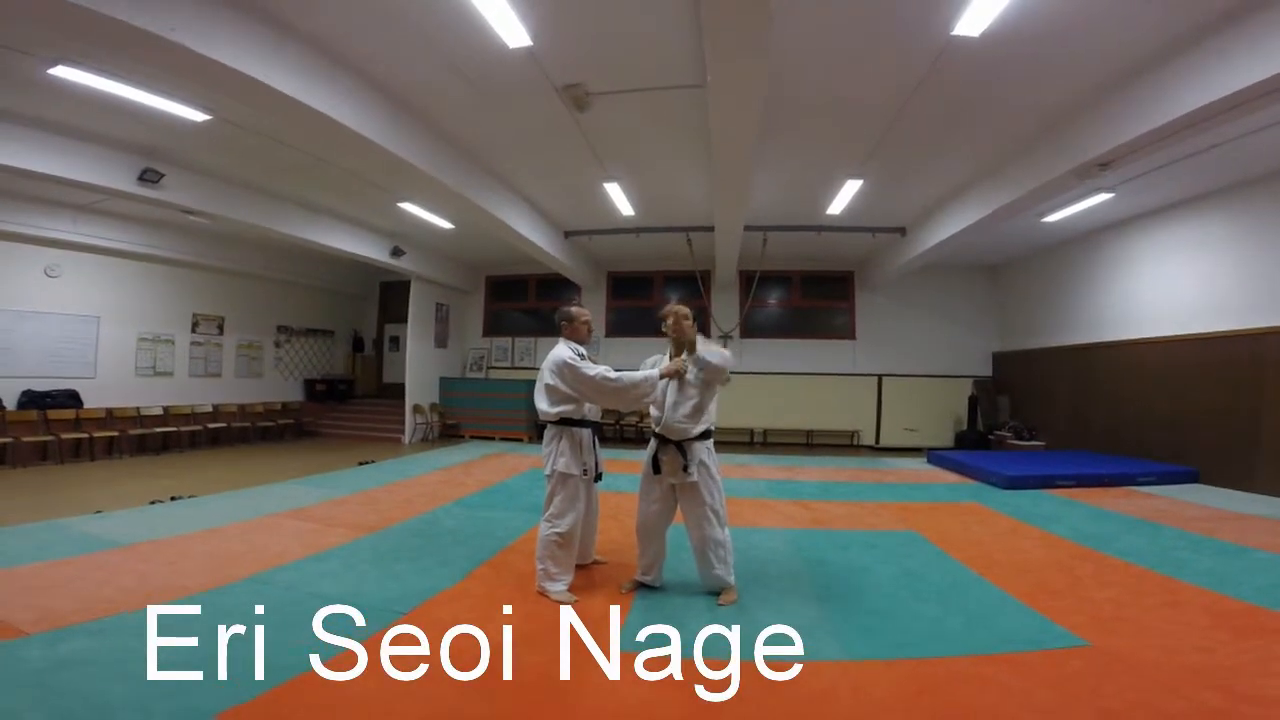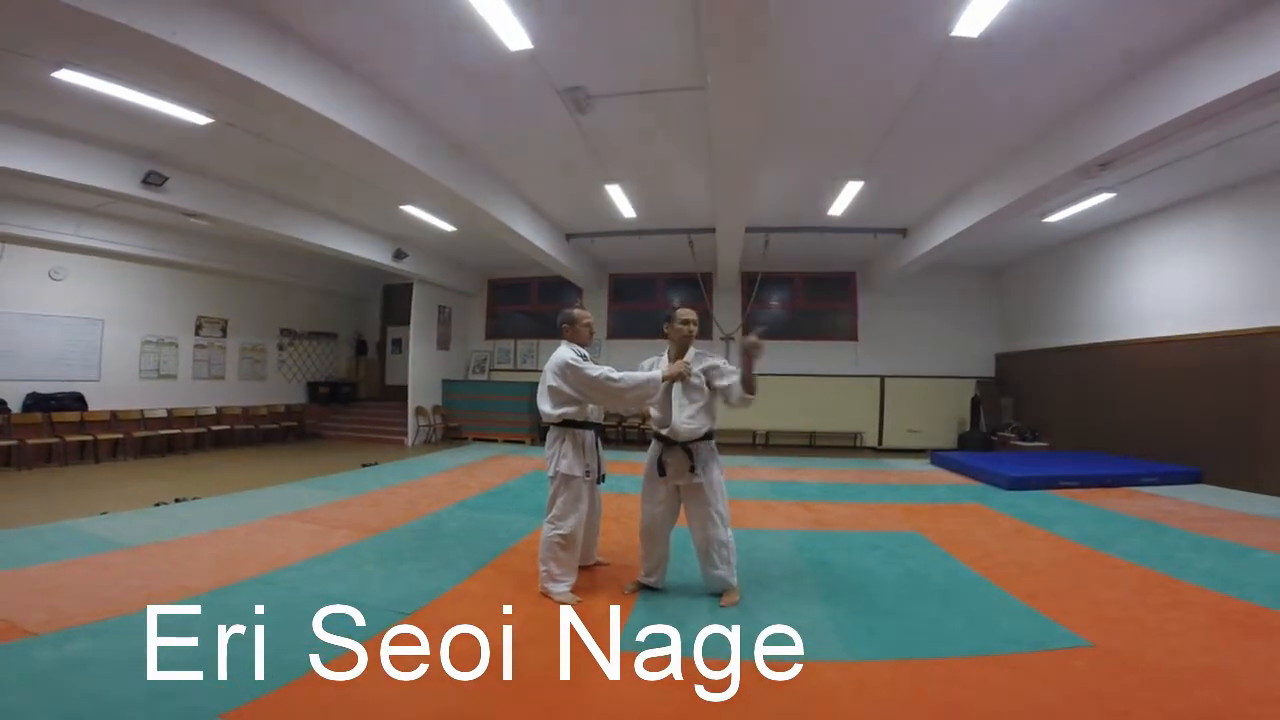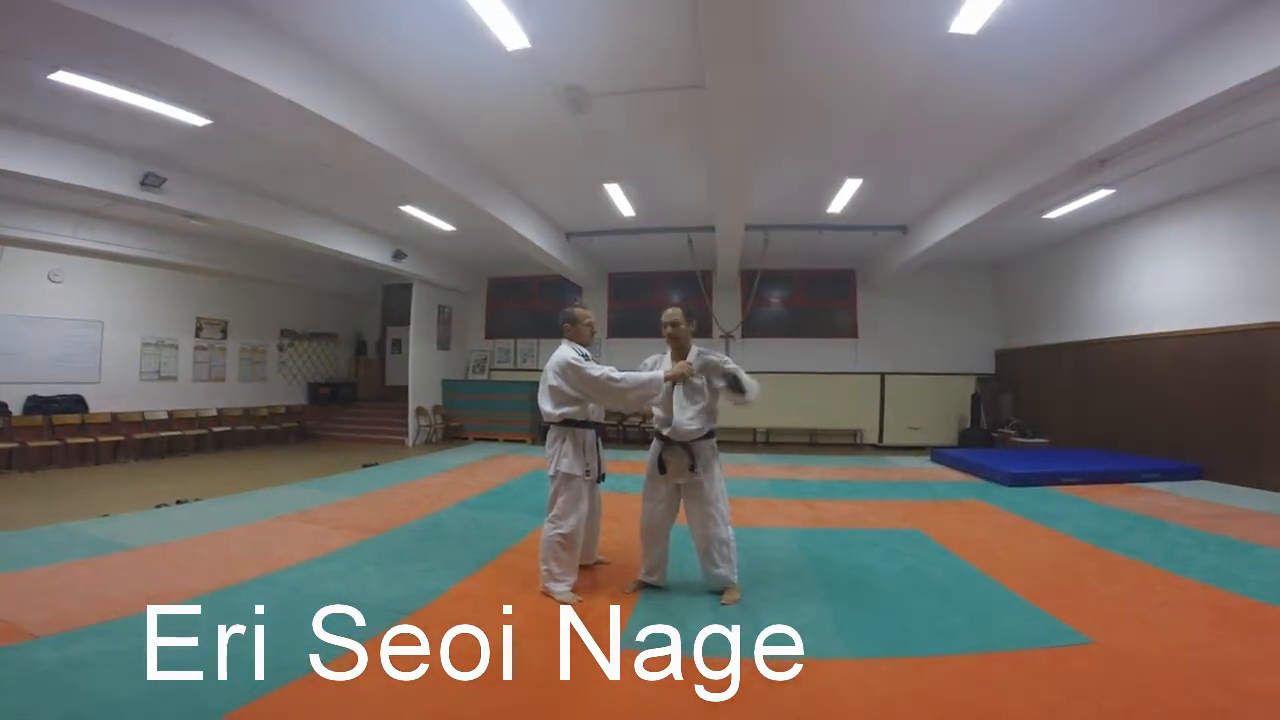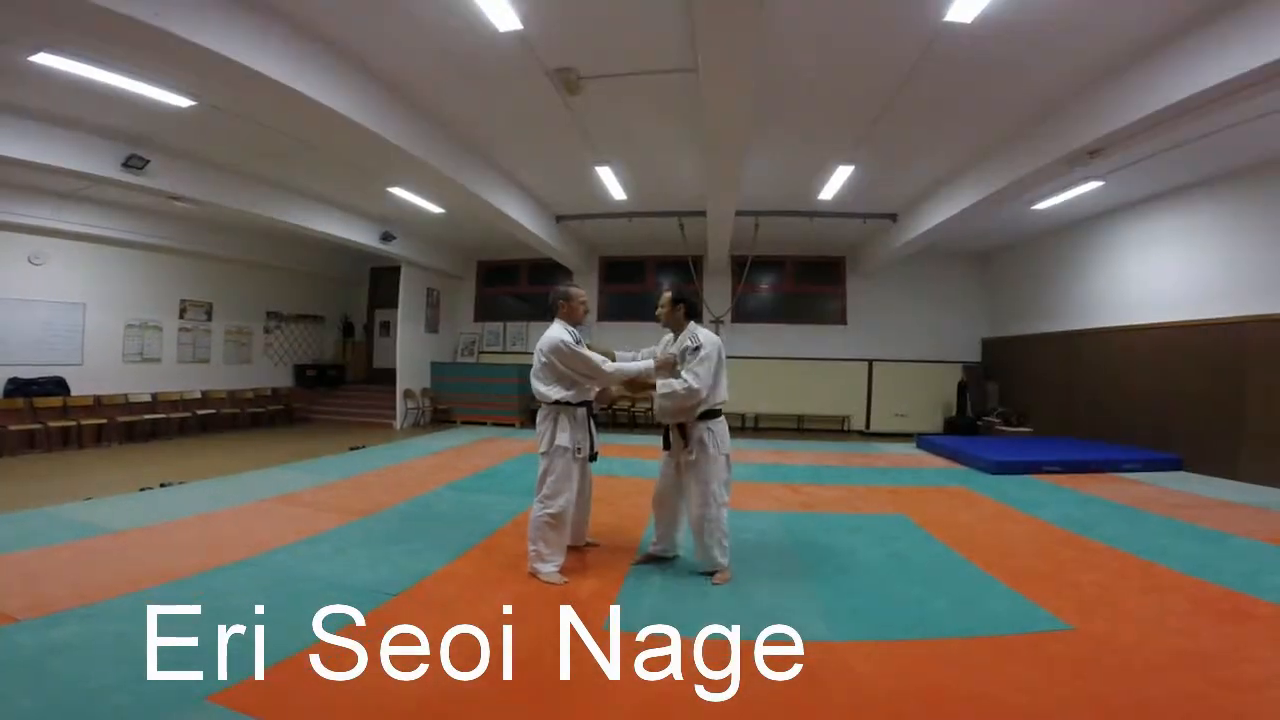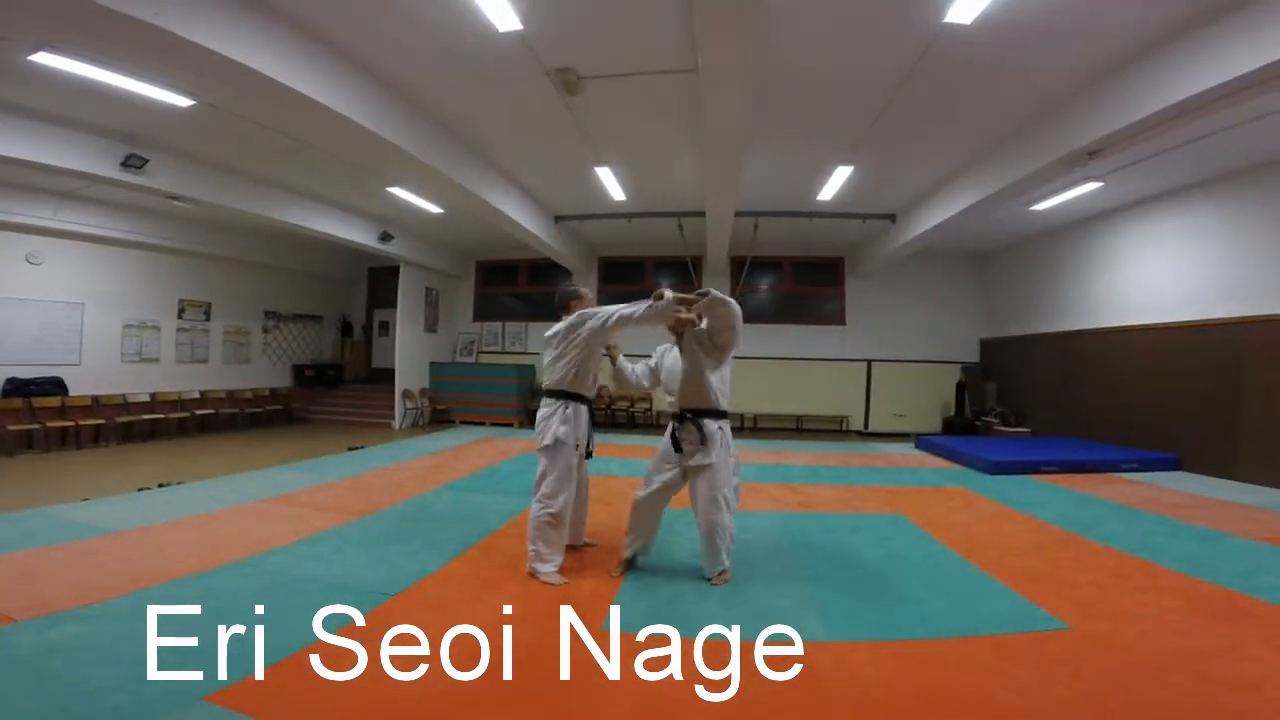
dt=0.5s
person 1, frame 1
left shoulder: (574, 355)
right shoulder: (564, 359)
left elbow: (596, 390)
right elbow: (609, 383)
right wrist: (661, 373)
left hip: (580, 439)
right hip: (566, 442)
left knee: (586, 505)
right knee: (562, 513)
left ankle: (581, 555)
right ankle: (551, 581)
person 1, frame 2
left shoulder: (576, 358)
right shoulder: (566, 361)
left elbow: (599, 392)
right elbow: (613, 384)
right wrist: (664, 375)
left hip: (582, 441)
right hip: (569, 444)
left knee: (588, 506)
right knee: (565, 515)
left ankle: (584, 556)
right ankle: (554, 582)
person 1, frame 3
left shoulder: (576, 357)
right shoulder: (567, 360)
left elbow: (601, 390)
right elbow: (614, 383)
right wrist: (666, 375)
left hip: (583, 440)
right hip: (570, 443)
left knee: (588, 505)
right knee: (566, 513)
left ankle: (584, 555)
right ankle: (555, 582)
person 1, frame 4
left shoulder: (568, 336)
right shoulder: (558, 340)
right elbow: (601, 370)
left wrist: (596, 390)
right wrist: (654, 364)
left hip: (575, 420)
right hip: (560, 424)
left knee: (579, 486)
right knee: (555, 494)
left ankle: (575, 537)
right ankle: (543, 562)
person 1, frame 5
left shoulder: (577, 334)
right shoulder: (572, 328)
right elbow: (613, 315)
right wrist: (667, 301)
left hip: (572, 415)
right hip: (561, 419)
left knee: (576, 485)
right knee: (554, 492)
left ankle: (570, 537)
right ankle: (542, 563)
person 2, frame 1
left shoulder: (707, 357)
right shoulder: (652, 364)
left elbow: (720, 365)
left wrist: (687, 337)
left hip: (695, 453)
right hip: (660, 451)
left knee: (708, 523)
right knee: (649, 521)
left ankle: (724, 582)
right ankle: (647, 575)
person 2, frame 2
left shoulder: (709, 364)
right shoulder: (651, 365)
left elbow: (739, 396)
left wrist: (748, 365)
left hip: (699, 454)
right hip: (662, 453)
left knee: (711, 523)
right knee: (654, 522)
left ankle: (726, 583)
right ankle: (650, 577)
person 2, frame 3
left shoulder: (711, 362)
right shoulder: (652, 365)
left elbow: (745, 391)
left wrist: (727, 374)
left hip: (700, 453)
right hip: (663, 452)
left knee: (711, 522)
right knee: (653, 520)
left ankle: (727, 581)
right ankle: (651, 576)
person 2, frame 4
left shoulder: (705, 341)
right shoulder: (670, 342)
left elbow: (693, 388)
right elbow: (643, 359)
left wrist: (649, 385)
right wrist: (607, 354)
left hip: (705, 433)
right hip: (680, 432)
left knee: (707, 502)
right knee: (666, 496)
left ankle: (717, 563)
right ankle: (663, 548)
person 2, frame 5
left shoulder: (715, 337)
right shoulder: (666, 353)
left elbow: (727, 311)
left wrist: (700, 297)
left hip: (711, 434)
right hip: (679, 431)
left knee: (715, 508)
right knee: (647, 498)
left ankle: (719, 565)
right ankle: (632, 553)
